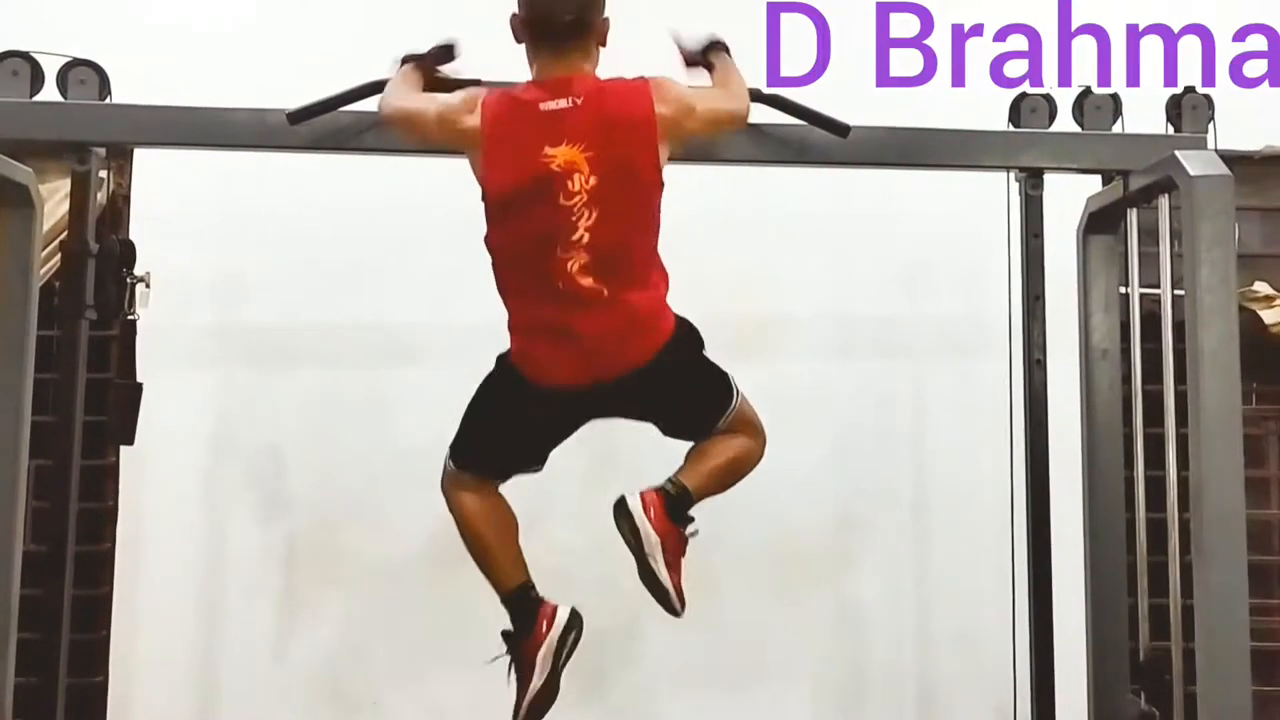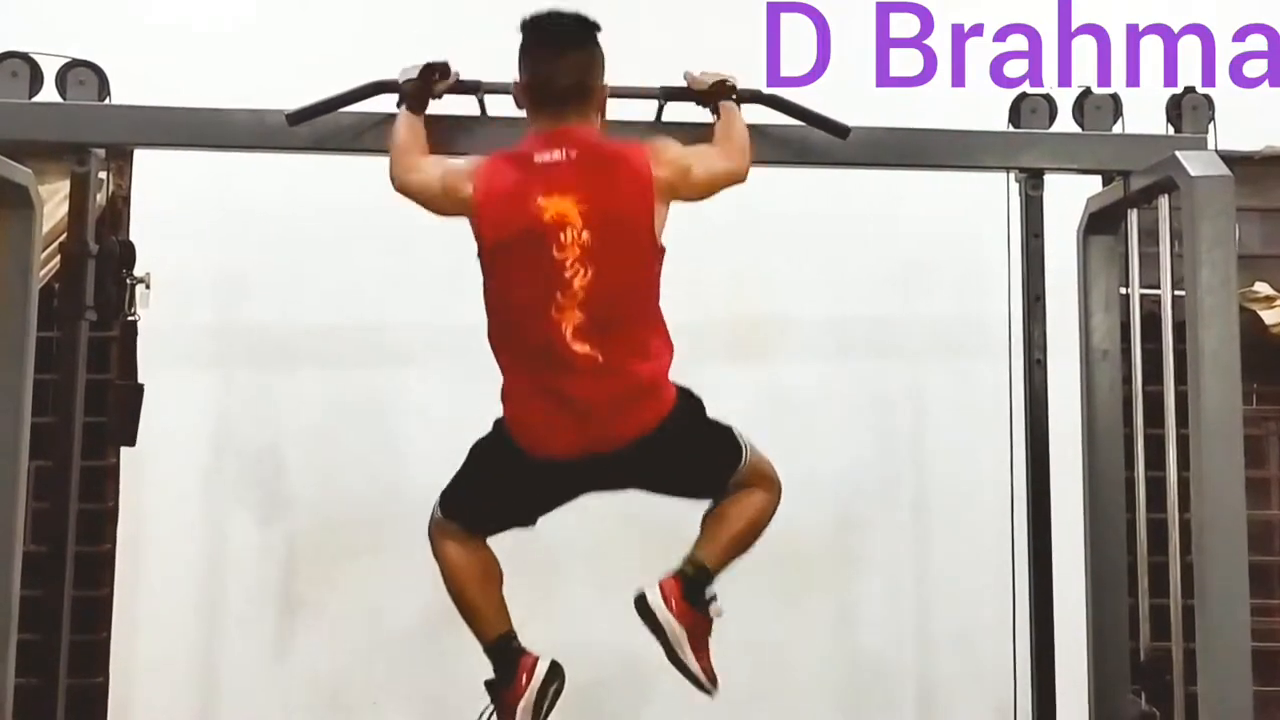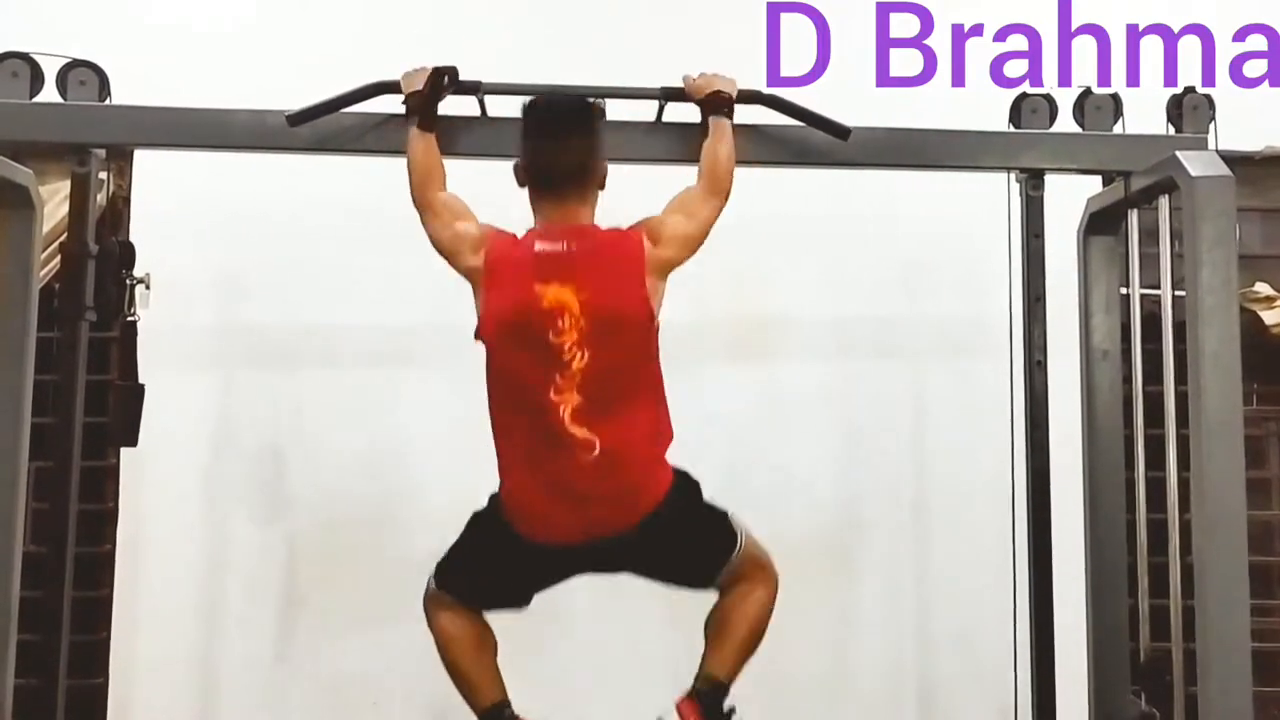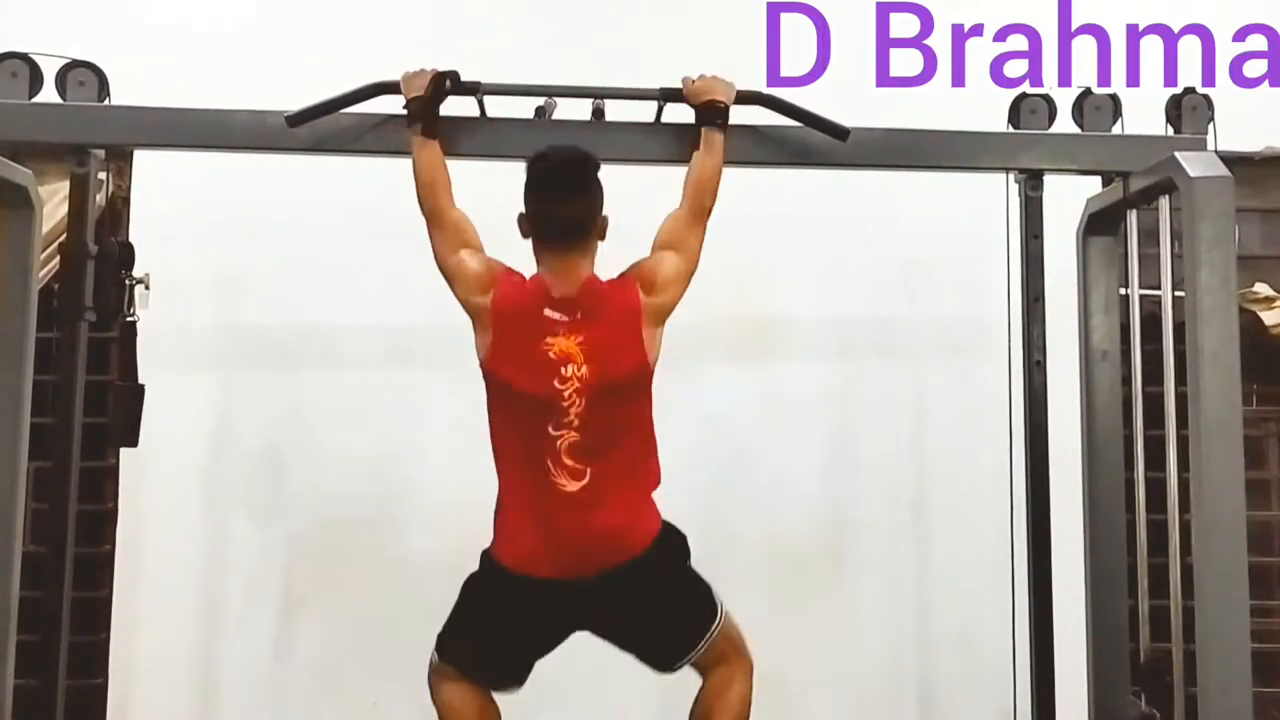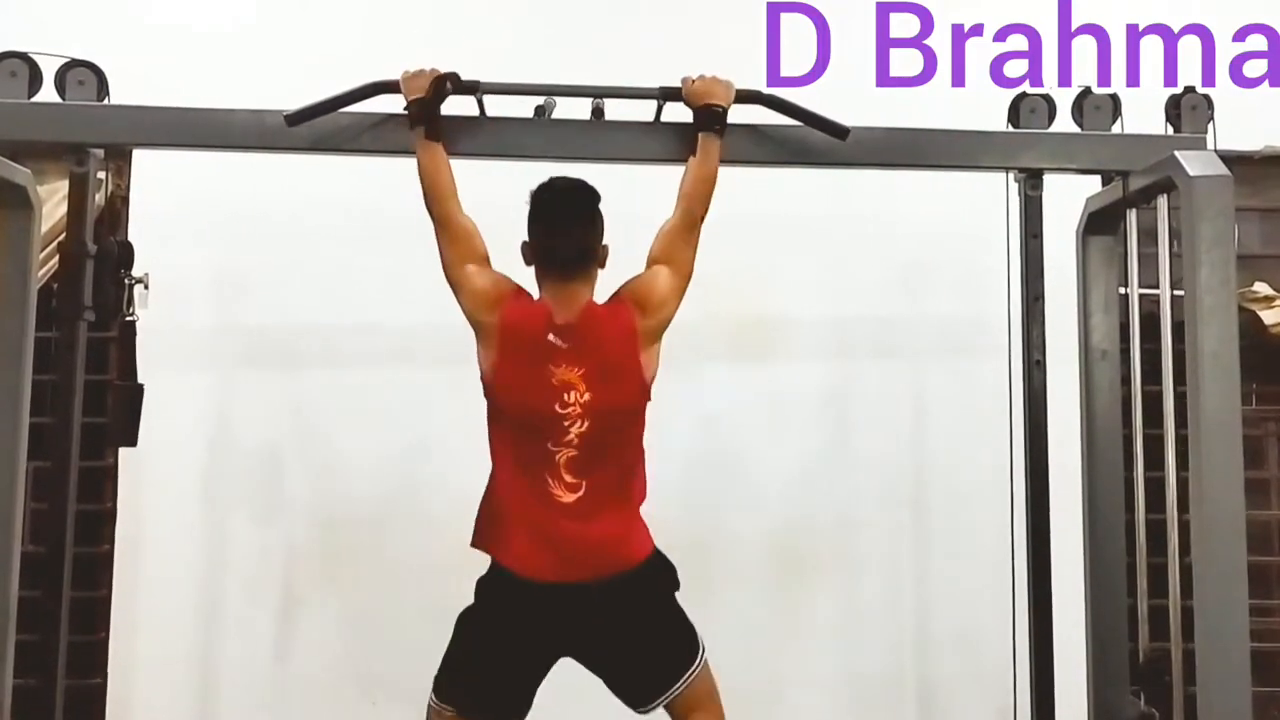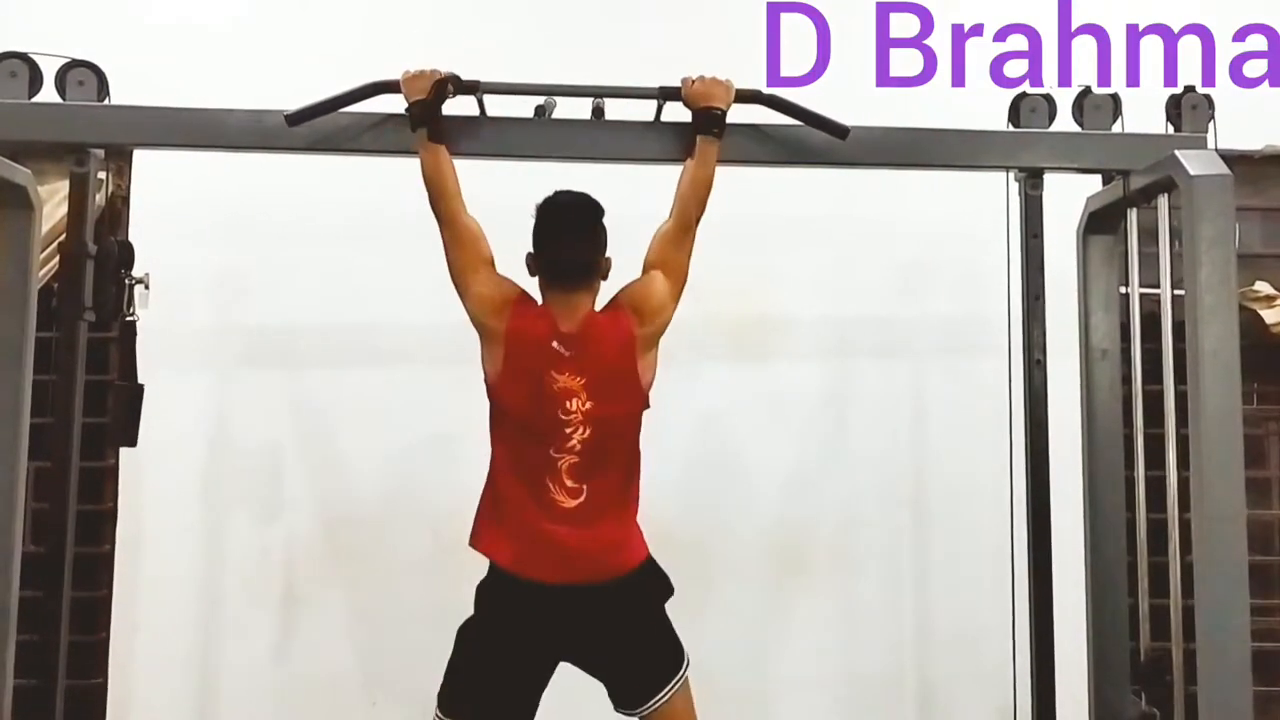
dt=0.1s
person 1, frame 1
left shoulder: (482, 117)
right shoulder: (649, 105)
left elbow: (398, 109)
right elbow: (731, 107)
left wrist: (414, 68)
left hip: (539, 366)
right hip: (645, 351)
left knee: (465, 482)
right knee: (743, 435)
left ankle: (531, 619)
right ankle: (666, 504)
person 1, frame 2
left shoulder: (481, 186)
right shoulder: (645, 172)
left elbow: (405, 169)
right elbow: (734, 161)
left wrist: (415, 98)
right wrist: (723, 98)
left hip: (533, 443)
right hip: (645, 425)
left knee: (451, 532)
right knee: (756, 485)
right ankle: (686, 594)
person 1, frame 3
left shoulder: (487, 258)
right shoulder: (648, 252)
left elbow: (430, 204)
right elbow: (714, 189)
left wrist: (421, 113)
right wrist: (718, 108)
left hip: (531, 521)
right hip: (641, 507)
left knee: (447, 600)
right knee: (755, 576)
person 1, frame 4
left shoulder: (492, 304)
right shoulder: (643, 302)
left elbow: (438, 213)
right elbow: (695, 211)
left wrist: (422, 117)
right wrist: (712, 117)
left hip: (523, 572)
right hip: (633, 562)
right knee: (729, 662)
person 1, frame 5
left shoulder: (495, 320)
right shoulder: (640, 321)
left elbow: (446, 215)
right elbow: (689, 218)
left wrist: (424, 119)
right wrist: (710, 121)
left hip: (519, 584)
right hip: (624, 577)
person 1, frame 6
left shoulder: (501, 327)
right shoulder: (638, 328)
left elbow: (452, 219)
right elbow: (683, 224)
left wrist: (425, 119)
right wrist: (708, 123)
left hip: (518, 588)
right hip: (617, 584)
